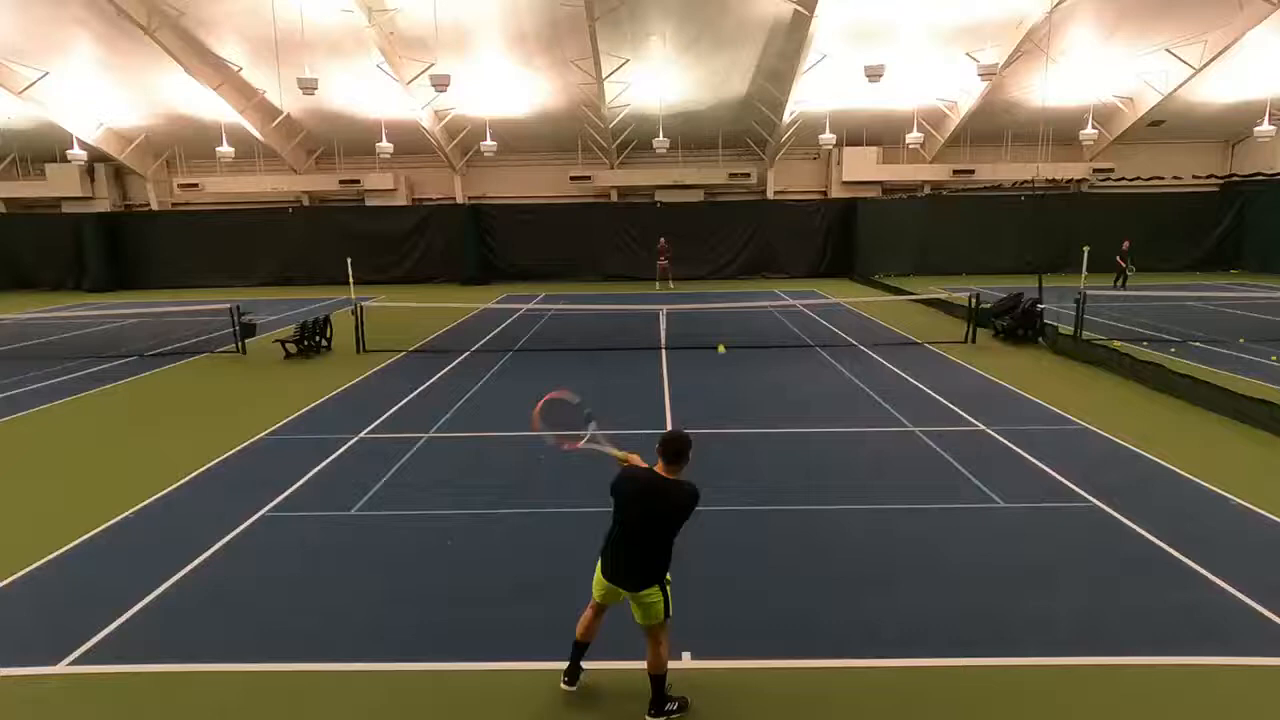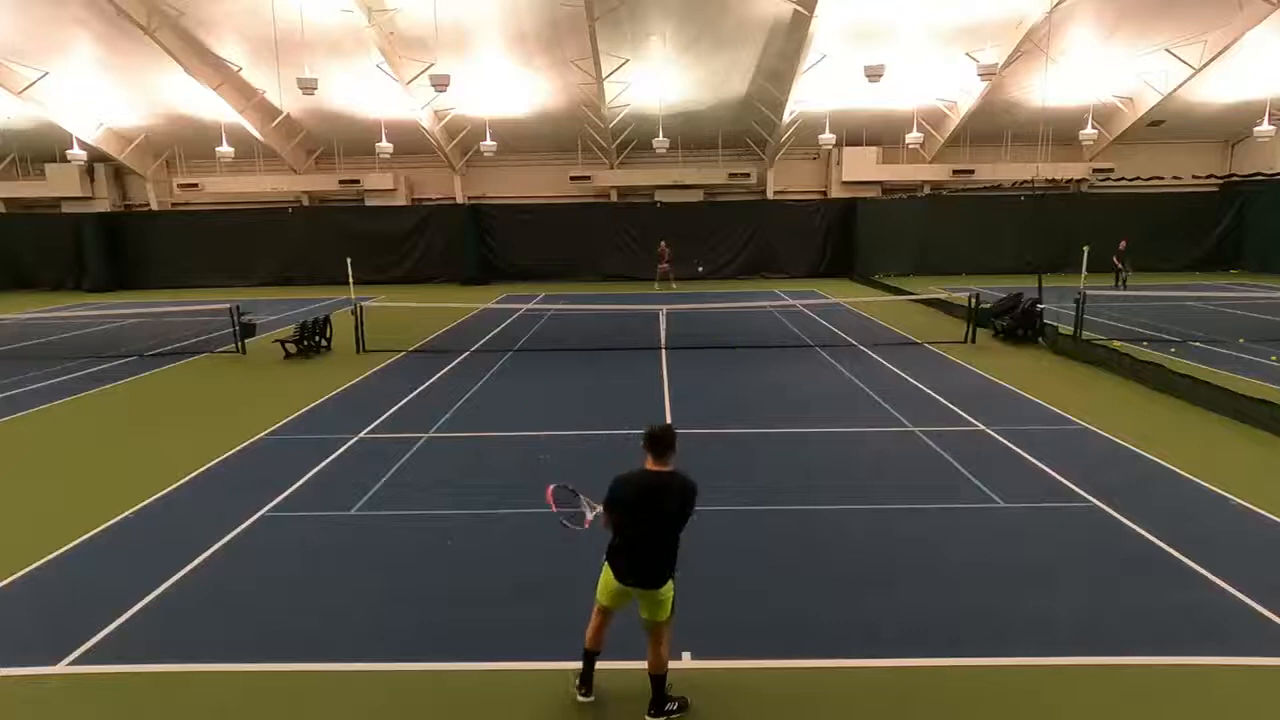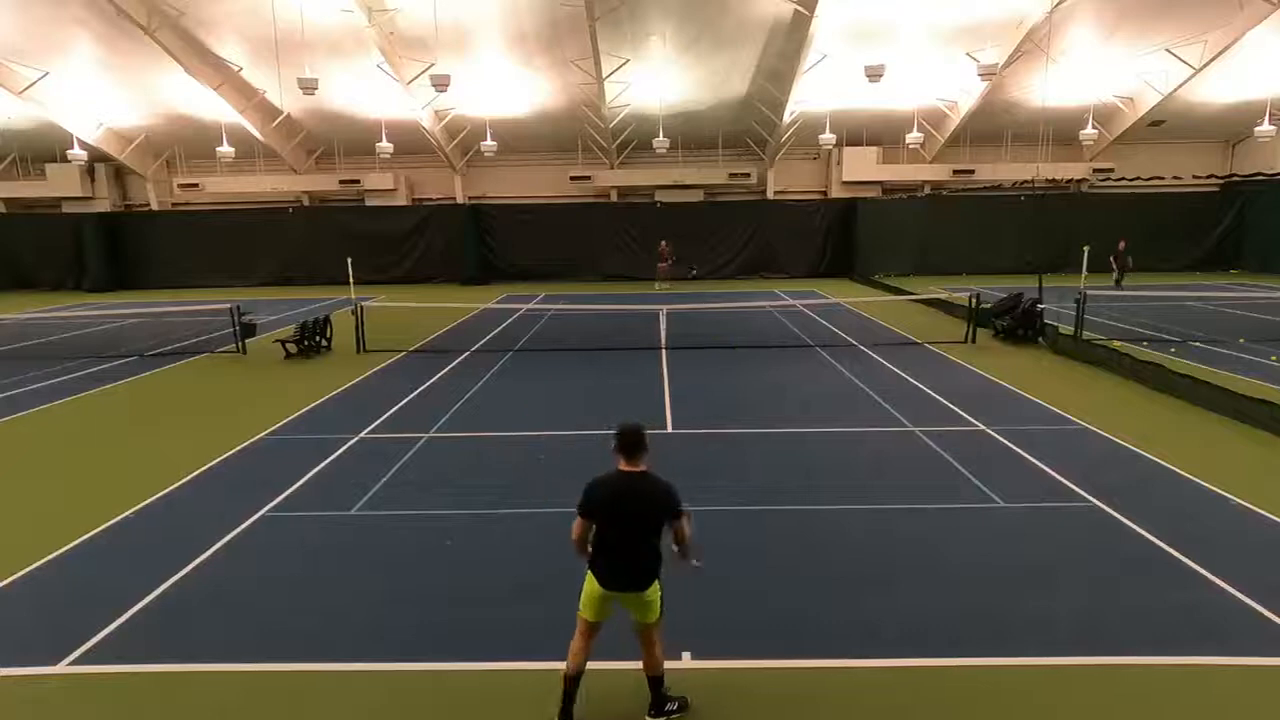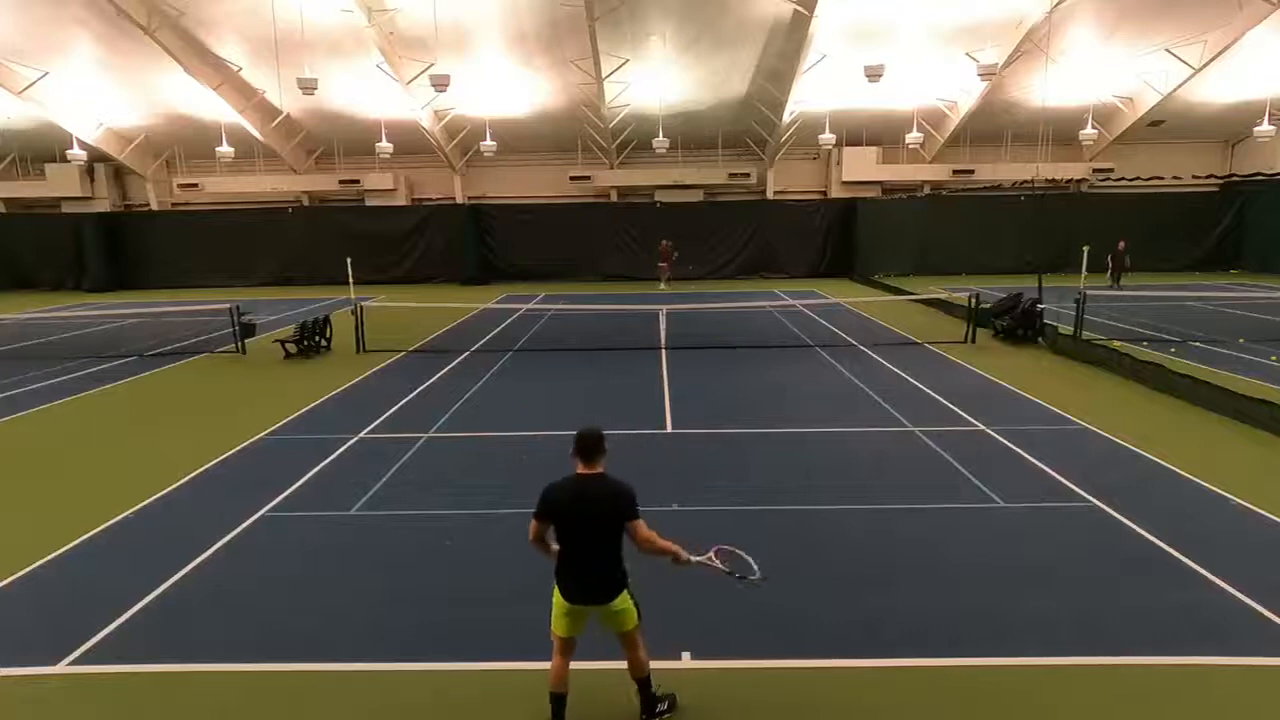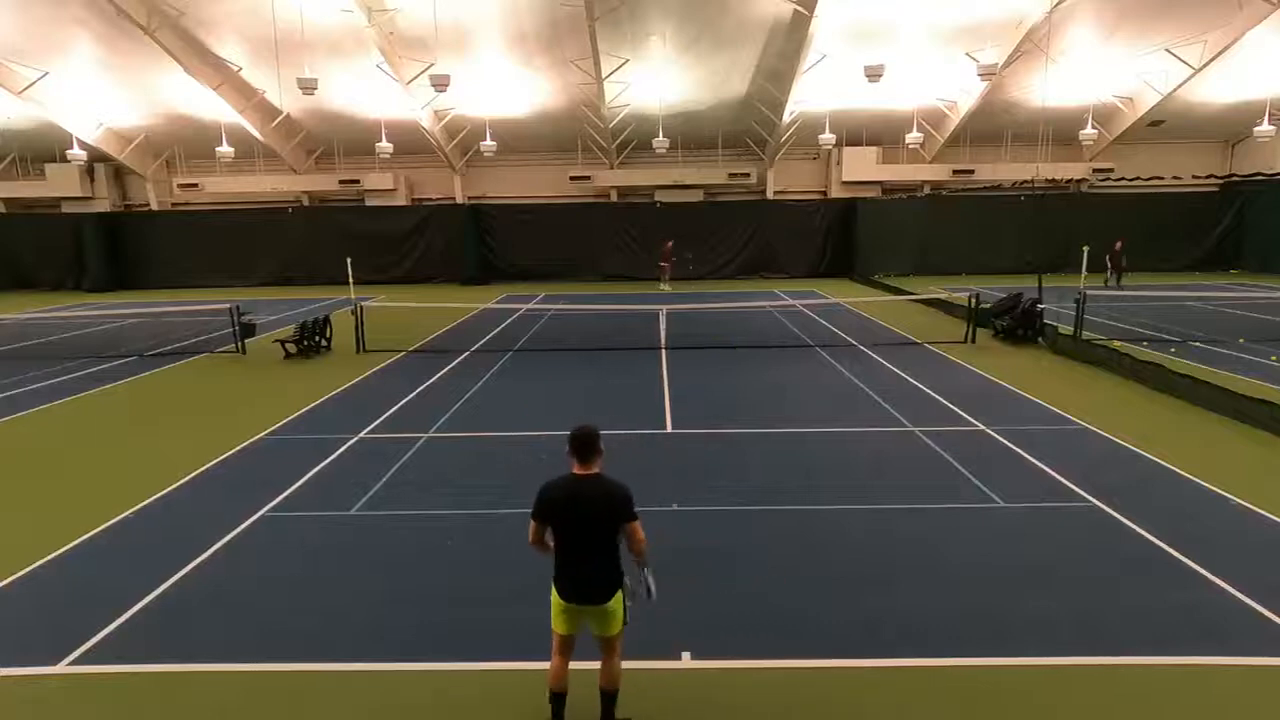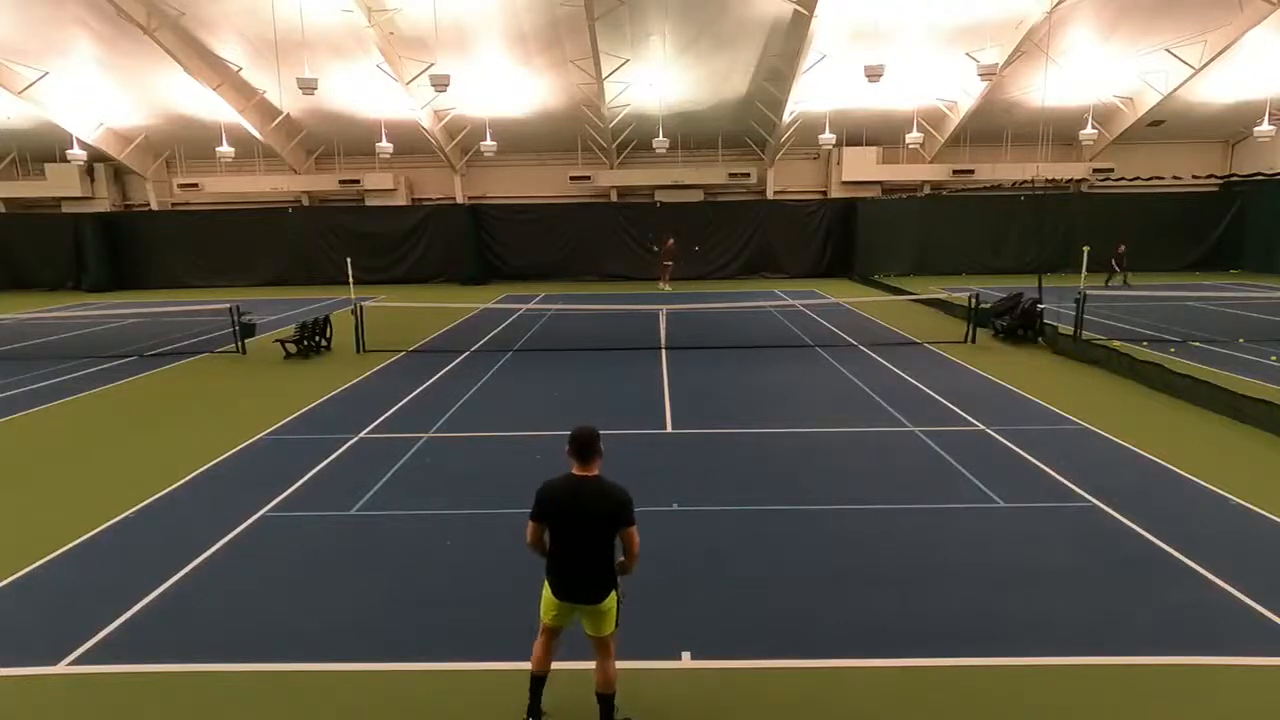
dt=0.3s
person 1, frame 1
left shoulder: (628, 478)
right shoulder: (689, 495)
right wrist: (640, 464)
left hip: (609, 567)
right hip: (647, 579)
left knee: (595, 608)
right knee: (657, 638)
left ankle: (572, 671)
person 1, frame 2
left shoulder: (622, 484)
right shoulder: (687, 488)
left elbow: (610, 523)
left hip: (618, 568)
right hip: (657, 576)
left knee: (600, 616)
right knee: (658, 638)
left ankle: (585, 683)
person 1, frame 3
left shoulder: (597, 488)
right shoulder: (664, 491)
left elbow: (579, 536)
right elbow: (683, 538)
left wrist: (587, 553)
right wrist: (685, 552)
left hip: (602, 576)
right hip: (643, 580)
left knee: (582, 638)
right knee: (650, 641)
person 1, frame 4
left shoulder: (553, 492)
right shoulder: (620, 492)
left elbow: (534, 537)
right elbow: (643, 540)
right wrist: (675, 550)
left hip: (569, 589)
right hip: (611, 588)
left knee: (562, 654)
right knee: (634, 644)
person 1, frame 5
left shoulder: (550, 491)
right shoulder: (617, 493)
left elbow: (535, 539)
right elbow: (638, 543)
right wrist: (641, 560)
left hip: (566, 587)
right hip: (607, 588)
left knee: (561, 654)
right knee: (611, 653)
person 1, frame 6
left shoulder: (548, 491)
right shoulder: (616, 495)
left elbow: (533, 540)
right elbow: (632, 547)
right wrist: (627, 565)
left hip: (559, 584)
right hip: (600, 588)
left knee: (546, 638)
right knee: (605, 654)
